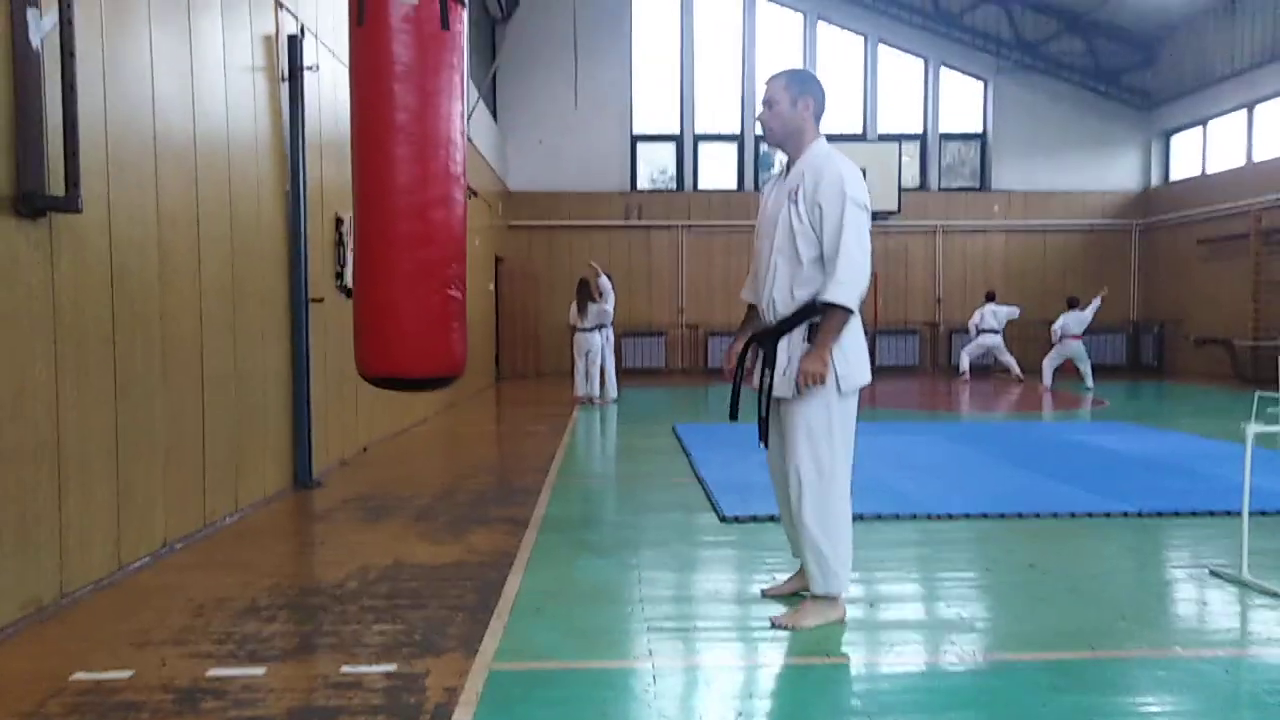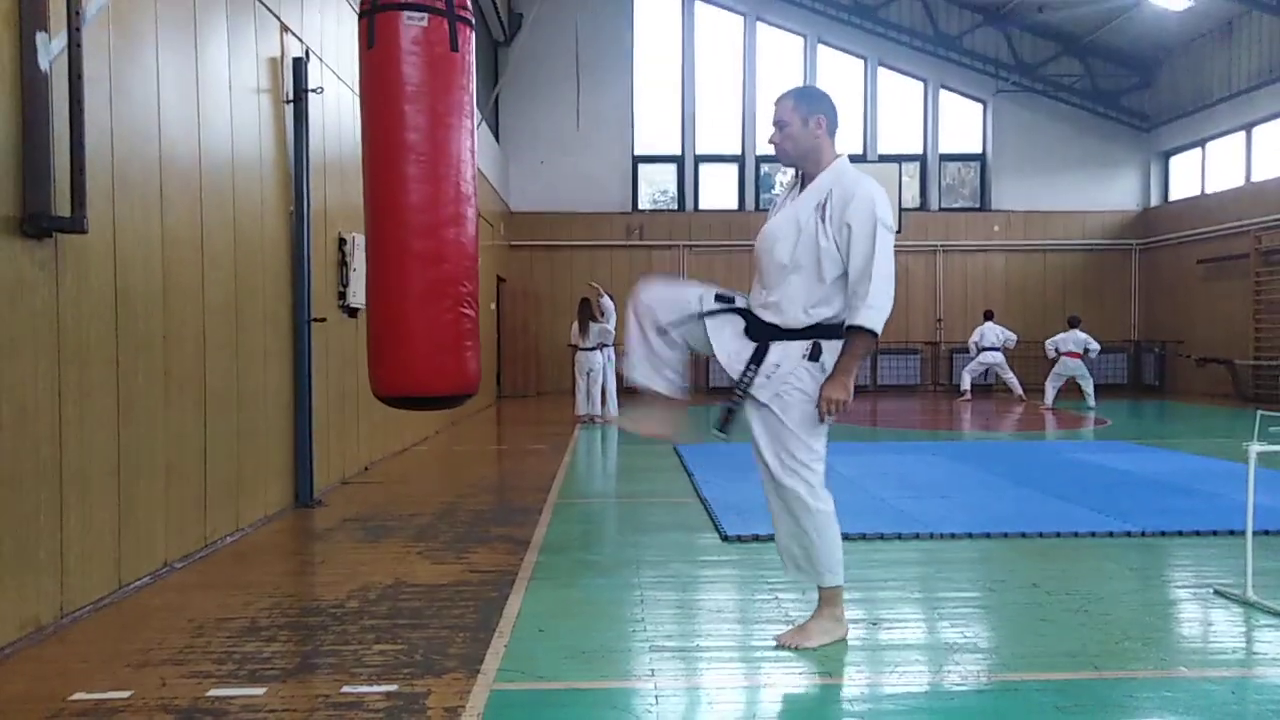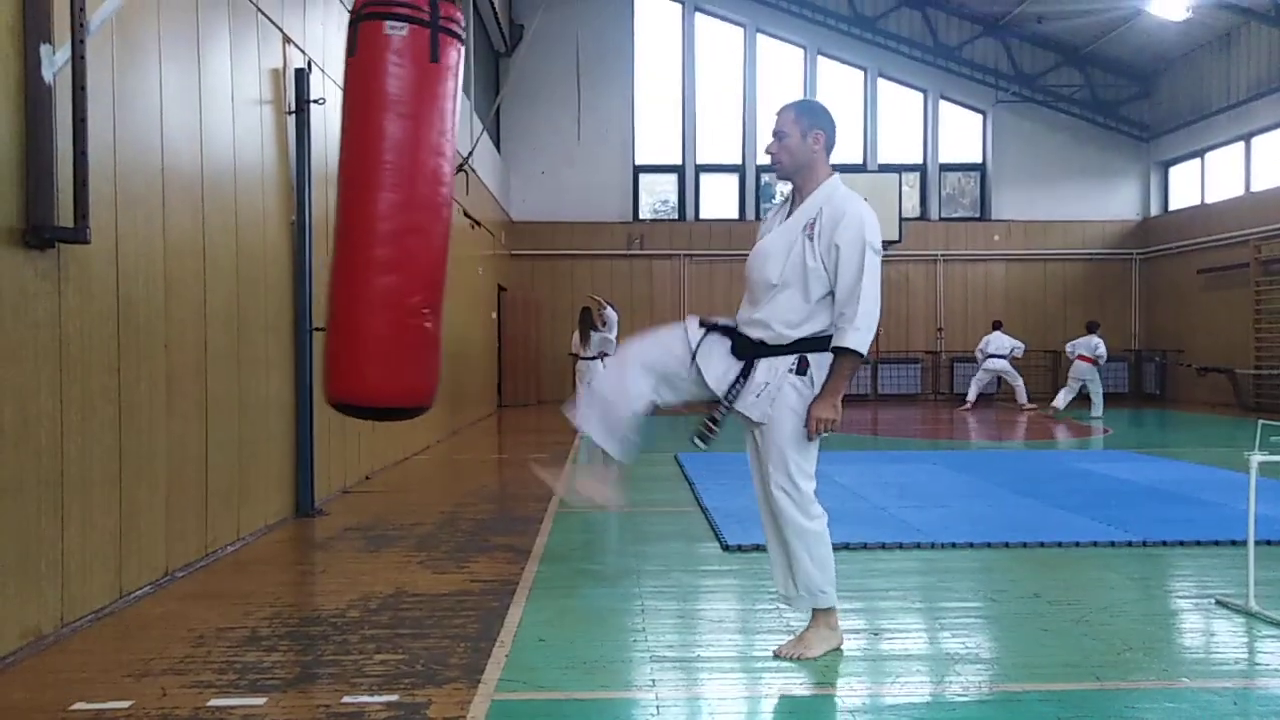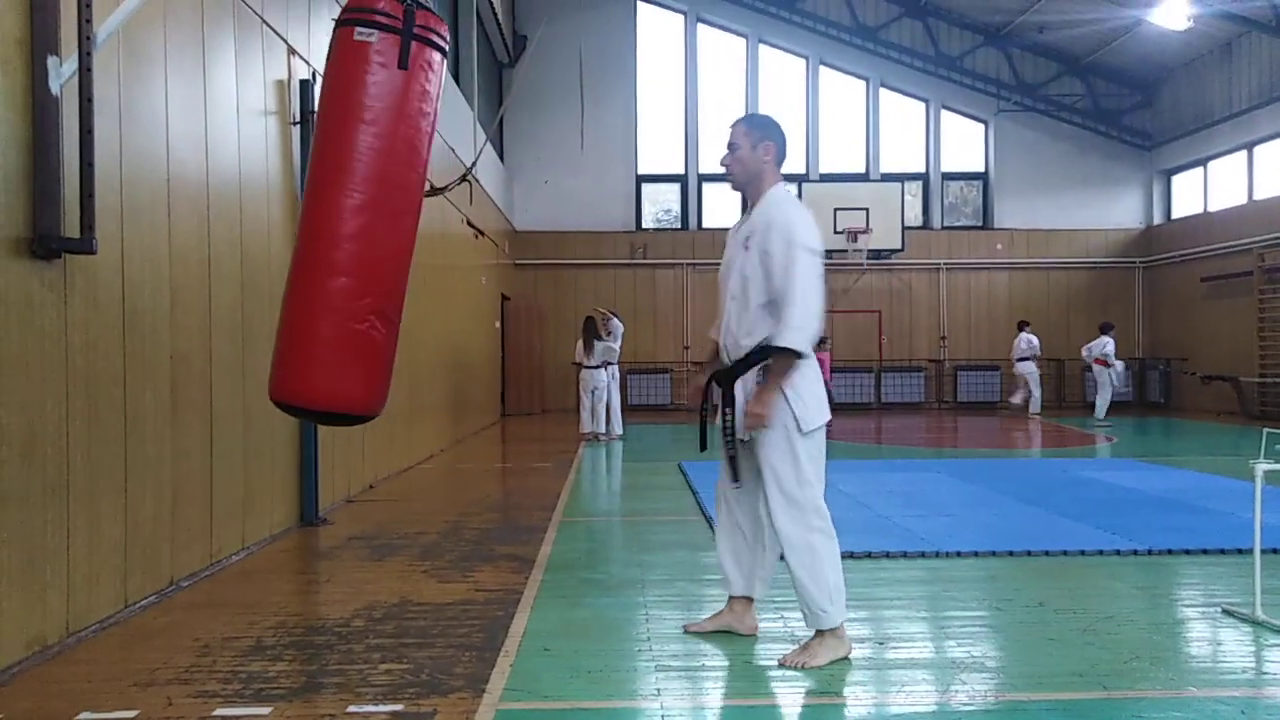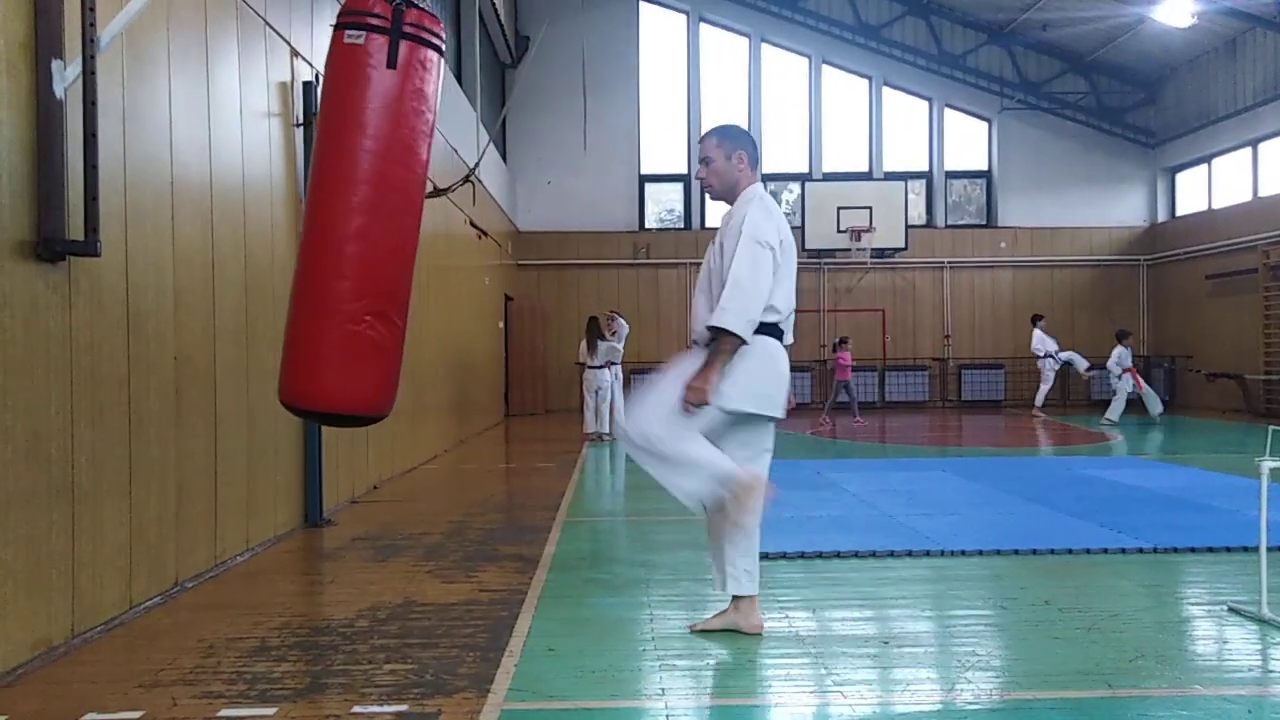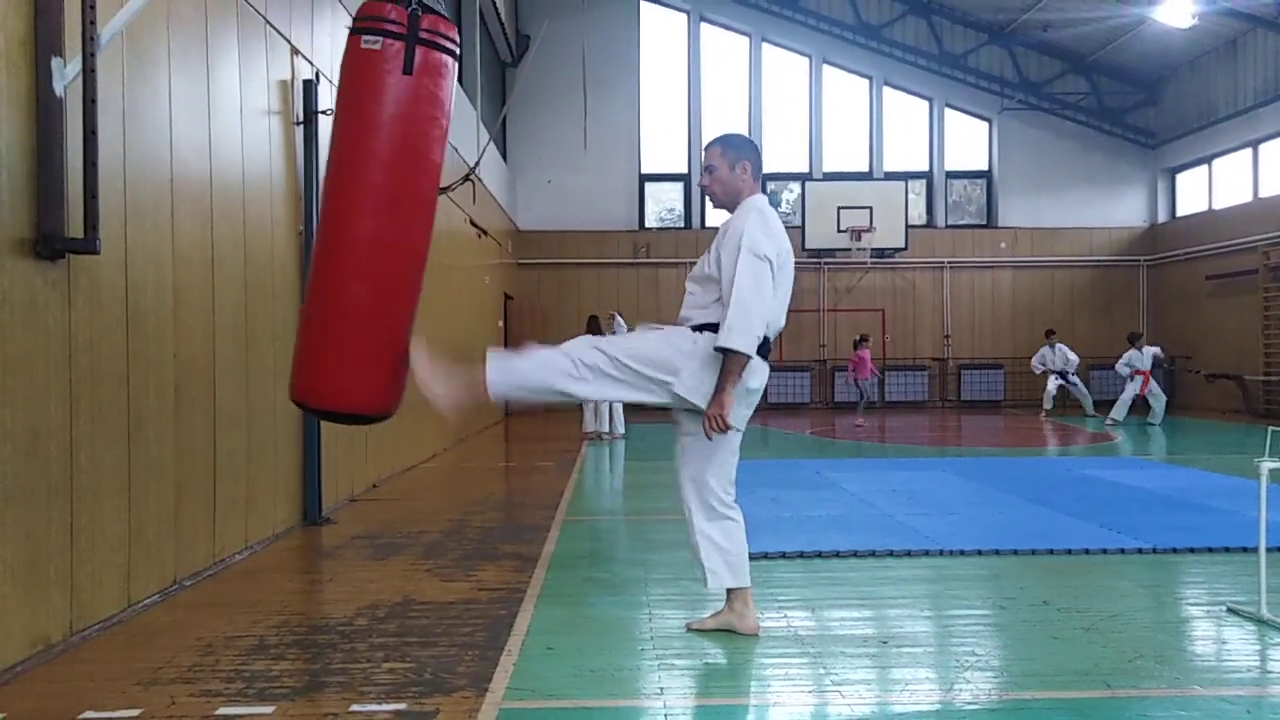
dt=0.3s
person 1, frame 1
left shoulder: (834, 174)
right shoulder: (780, 183)
left elbow: (850, 273)
left wrist: (820, 349)
right wrist: (744, 336)
left hip: (817, 344)
right hip: (780, 343)
left knee: (817, 470)
right knee: (783, 465)
left ankle: (828, 596)
right ankle: (810, 569)
person 1, frame 2
left shoulder: (860, 195)
right shoulder: (791, 195)
left elbow: (874, 296)
left wrist: (843, 375)
right wrist: (734, 326)
left hip: (803, 360)
right hip: (752, 333)
left knee: (794, 478)
right knee: (654, 298)
left ankle: (830, 609)
right ankle: (662, 400)
person 1, frame 3
left shoulder: (851, 216)
right shoulder: (783, 210)
left elbow: (859, 317)
left wrist: (832, 395)
left hip: (789, 375)
right hip: (736, 351)
left knee: (788, 497)
right knee: (635, 357)
left ankle: (825, 623)
right ankle: (600, 464)
person 1, frame 4
left shoulder: (786, 220)
right shoulder: (750, 223)
left elbow: (799, 318)
left wrist: (766, 390)
right wrist: (715, 369)
left hip: (777, 385)
right hip: (745, 379)
left knee: (795, 509)
right knee: (739, 499)
left ankle: (831, 632)
right ankle: (741, 607)
person 1, frame 5
left shoulder: (751, 216)
right shoulder: (753, 216)
left elbow: (738, 307)
left wrist: (707, 371)
left hip: (742, 366)
right hip: (748, 368)
left knee: (644, 427)
right knee: (722, 492)
left ankle: (734, 484)
right ankle: (743, 606)
person 1, frame 6
left shoulder: (748, 226)
right shoulder: (766, 227)
left elbow: (745, 318)
left wrist: (723, 392)
left hip: (702, 359)
right hip: (707, 372)
left knee: (582, 357)
right knee: (710, 495)
left ankle: (457, 387)
right ankle: (739, 606)
